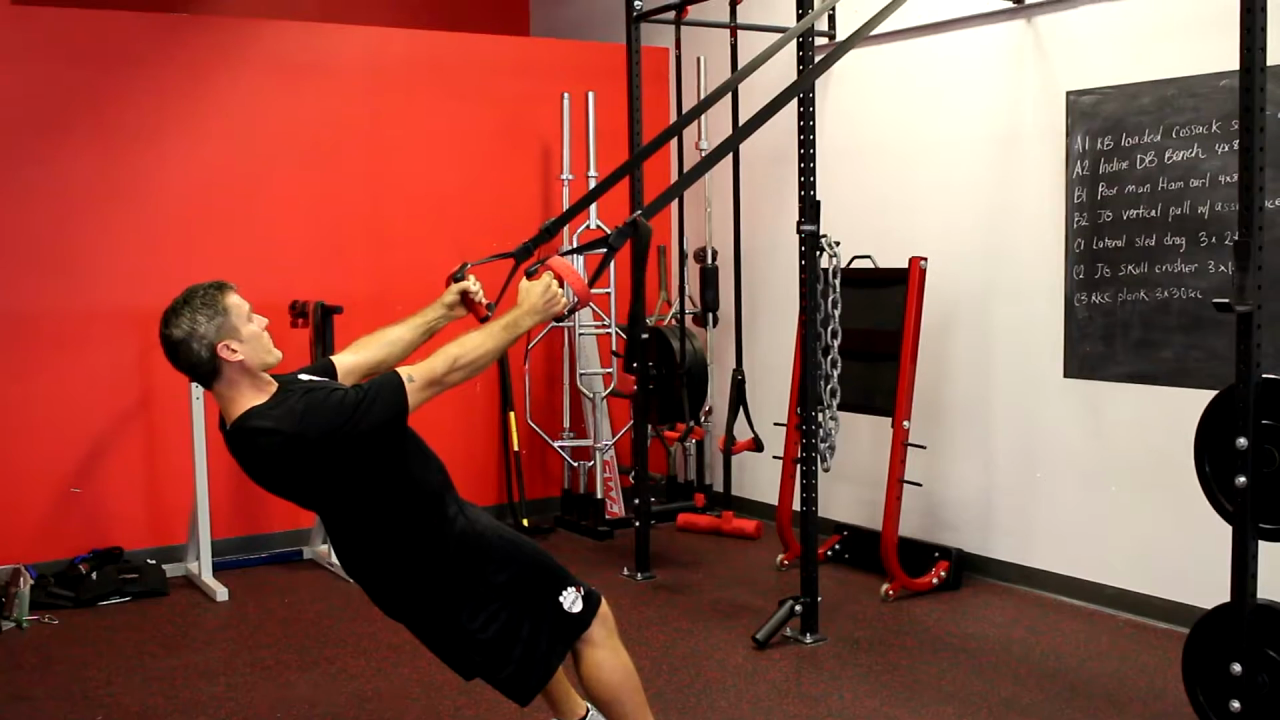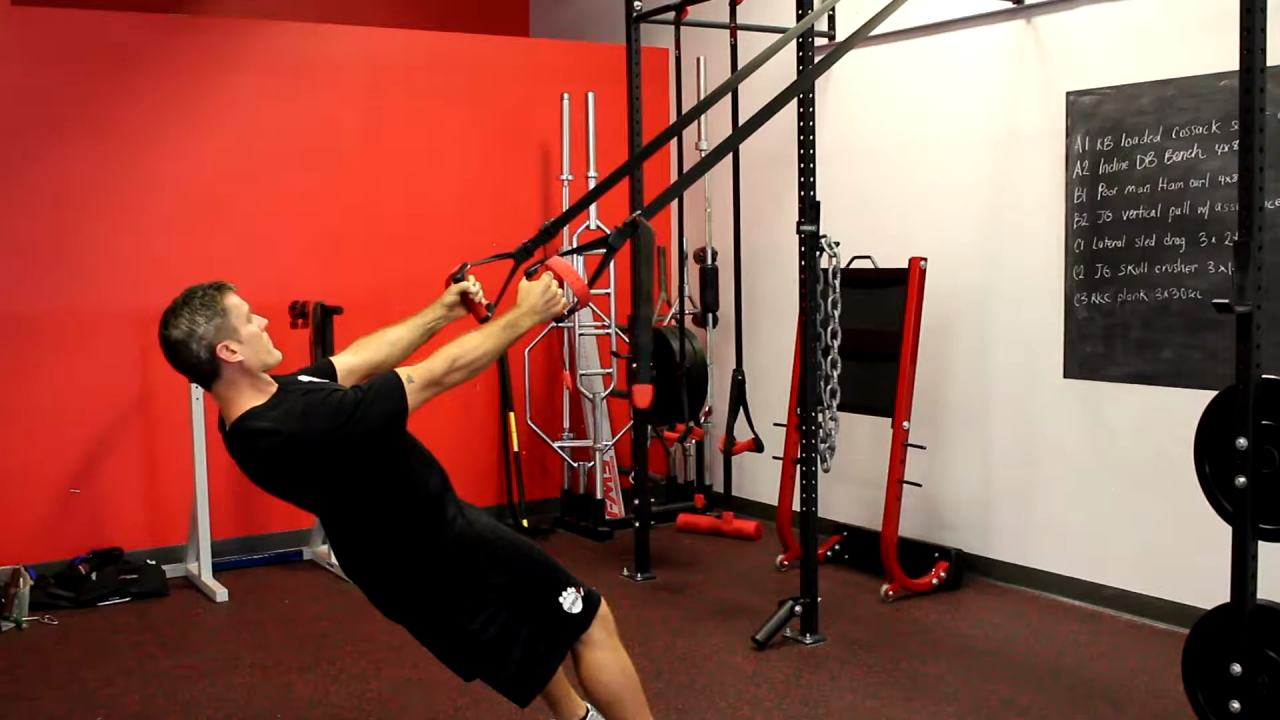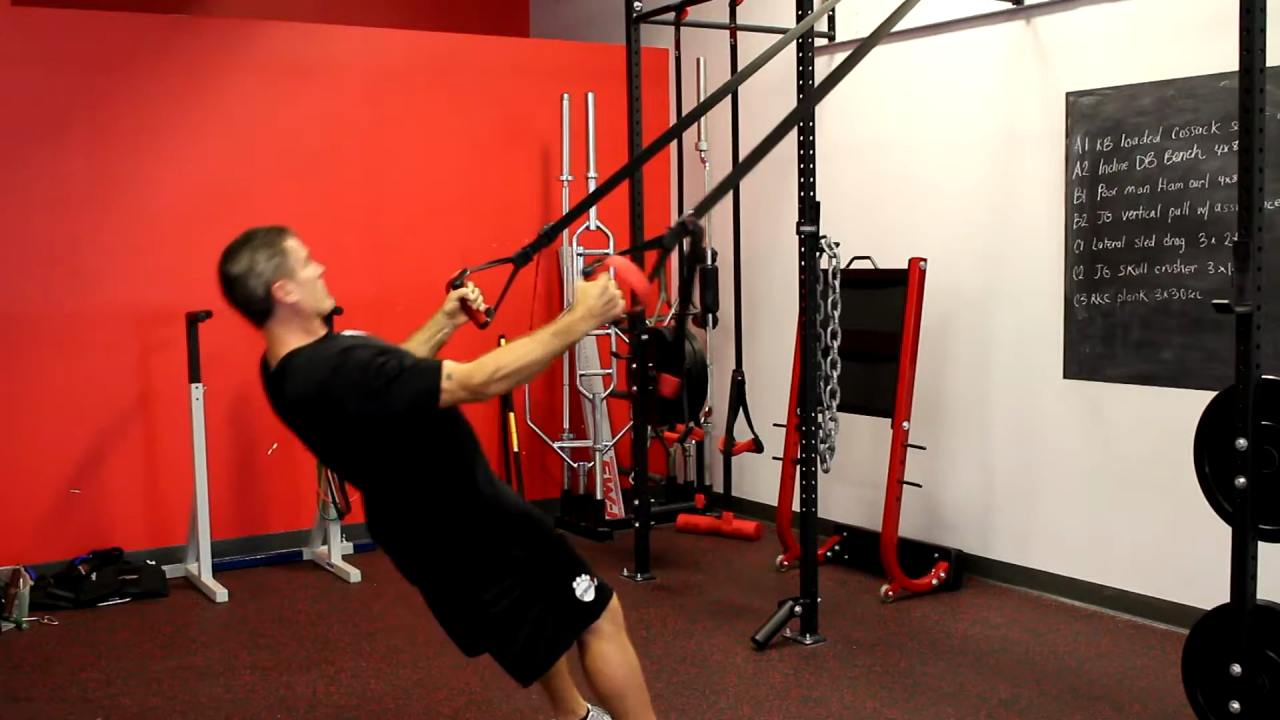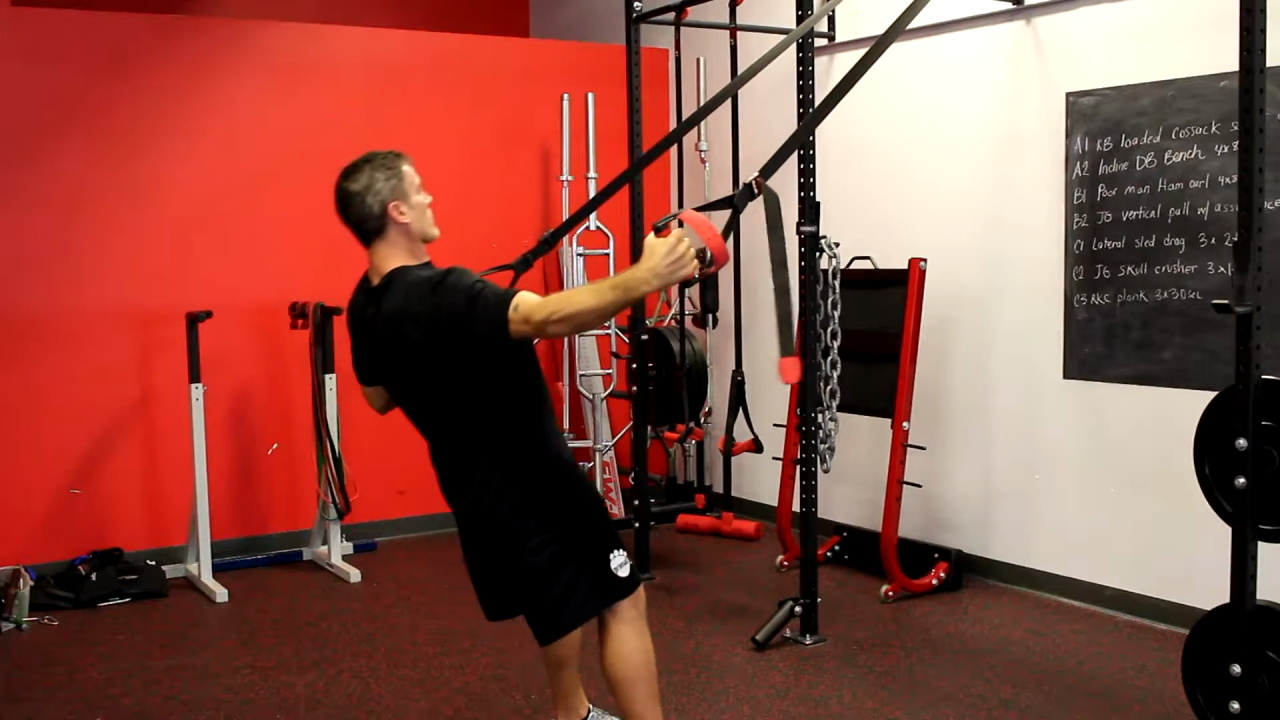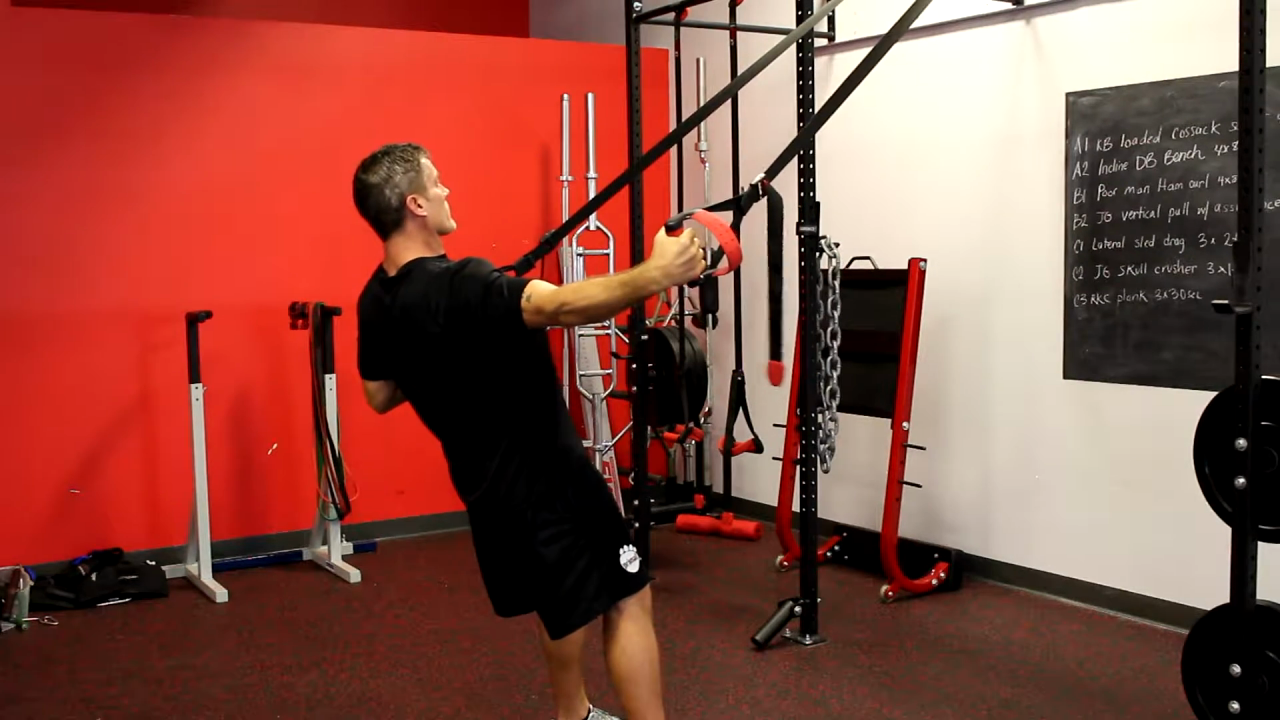
dt=0.7s
person 1, frame 1
left shoulder: (265, 404)
right shoulder: (307, 423)
left elbow: (361, 359)
right elbow: (439, 374)
left wrist: (441, 311)
right wrist: (526, 315)
left hip: (419, 543)
right hip: (445, 558)
left knee: (544, 617)
right knee: (592, 624)
person 1, frame 2
left shoulder: (263, 406)
right shoulder: (306, 425)
left elbow: (360, 360)
right elbow: (439, 374)
left wrist: (442, 311)
right wrist: (525, 315)
left hip: (417, 541)
right hip: (443, 558)
left knee: (544, 614)
right knee: (593, 624)
person 1, frame 3
left shoulder: (296, 366)
right shoulder: (335, 374)
right elbow: (479, 381)
left wrist: (445, 321)
right wrist: (581, 318)
left hip: (431, 515)
right hip: (463, 527)
left knee: (551, 610)
right knee: (601, 617)
person 1, frame 4
left shoulder: (368, 305)
right shoulder: (439, 296)
left elbow: (379, 397)
right elbow: (547, 318)
right wrist: (648, 275)
left hip: (478, 482)
right hip: (526, 479)
left knee: (562, 594)
right knee: (622, 603)
person 1, frame 5
left shoulder: (378, 300)
right shoulder: (457, 287)
left elbow: (381, 395)
right elbow: (563, 306)
right wrist: (658, 273)
left hip: (490, 479)
right hip: (541, 475)
left knee: (563, 596)
right knee: (628, 600)
